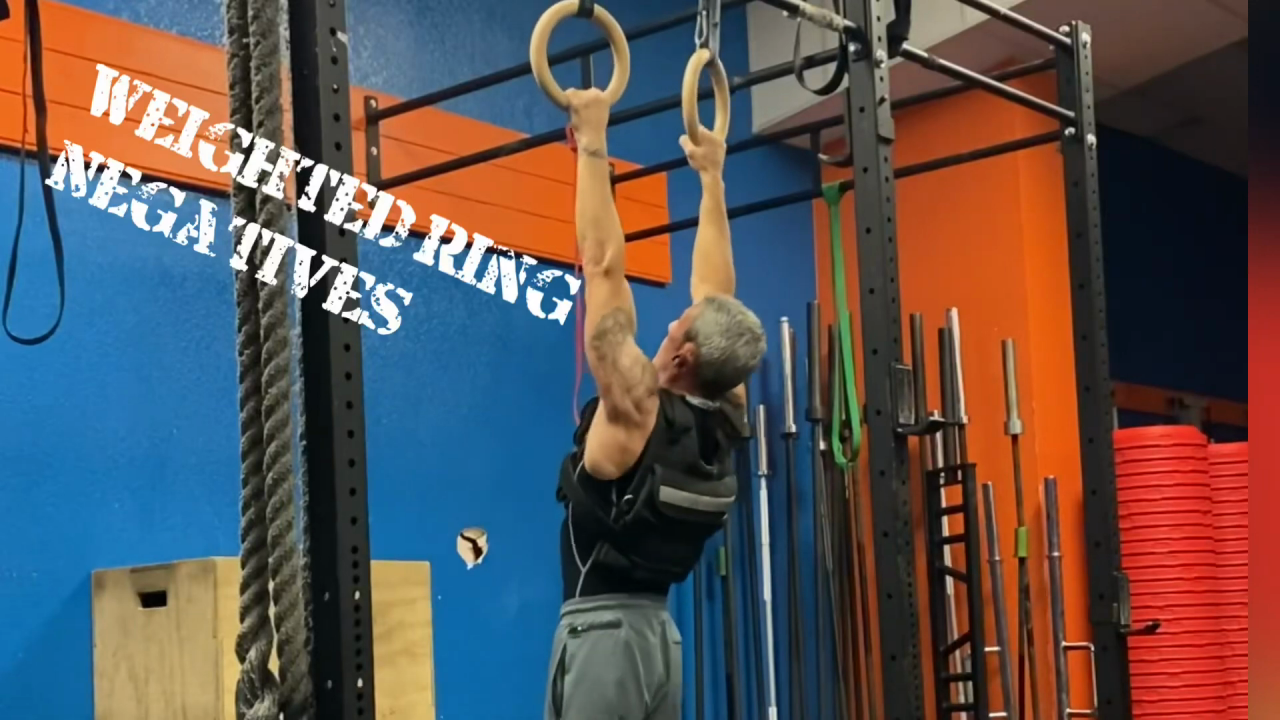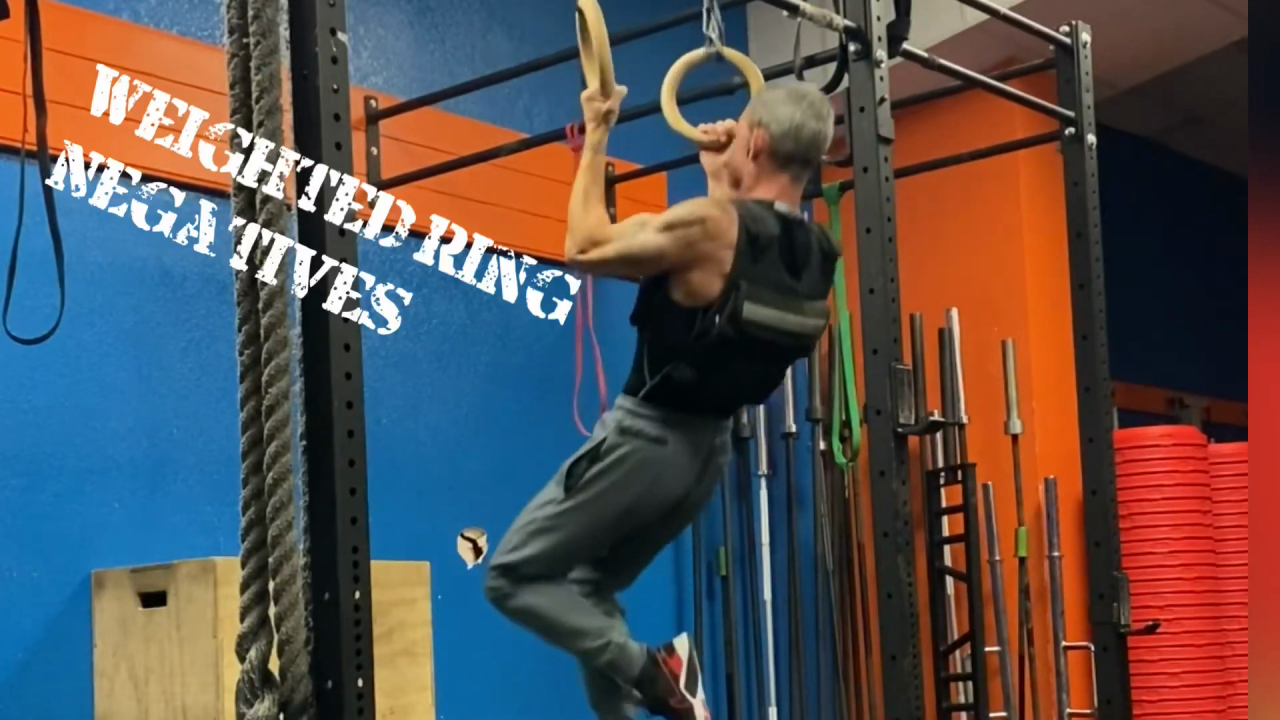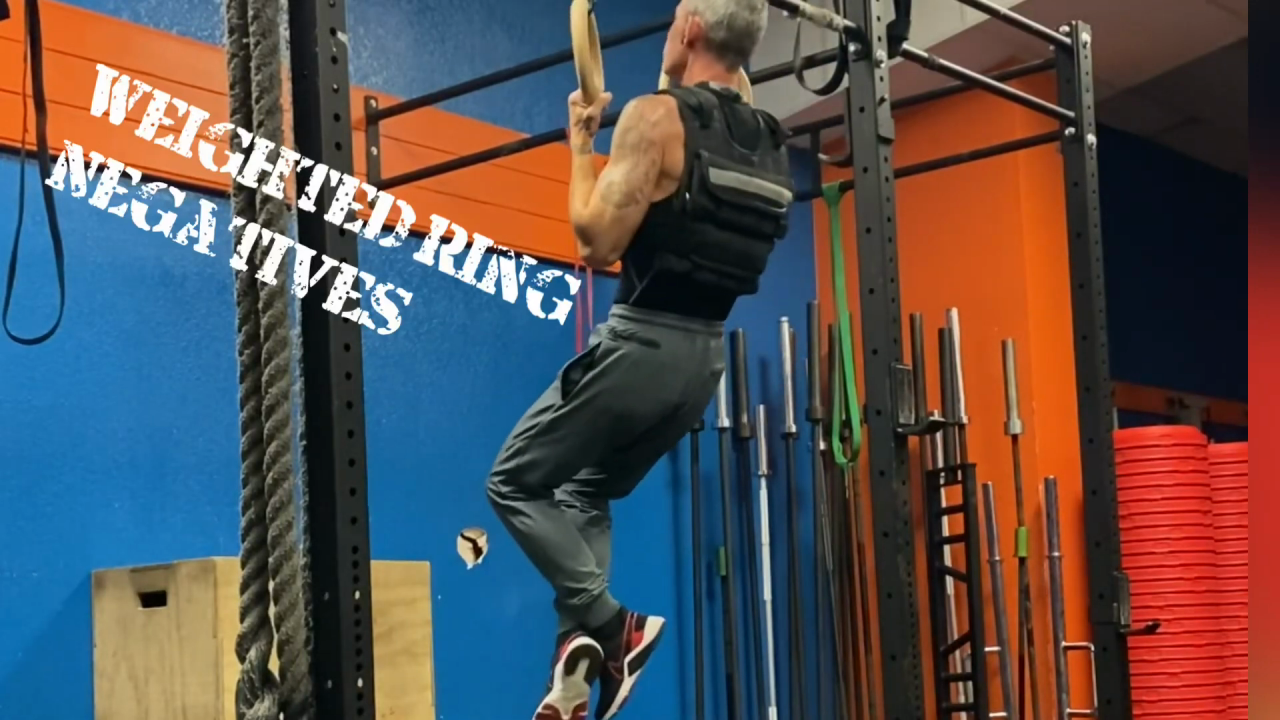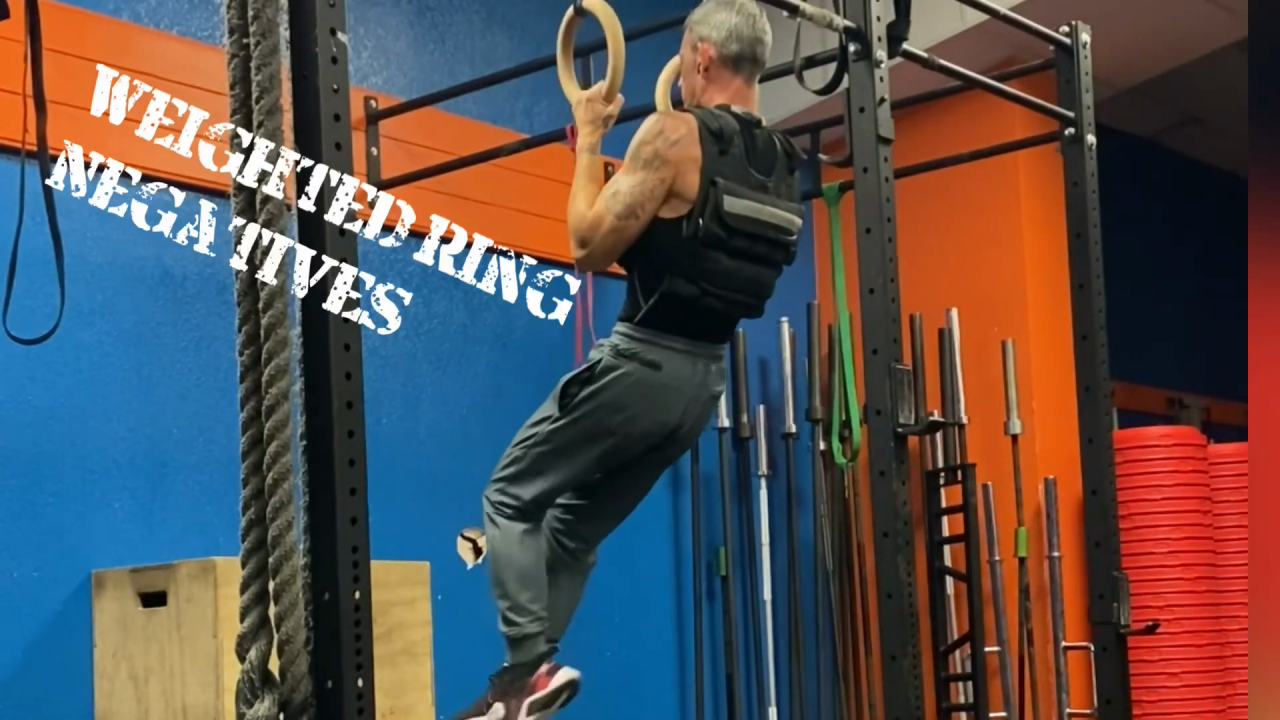
dt=0.7s
person 1, frame 1
left shoulder: (637, 411)
right shoulder: (727, 419)
left elbow: (604, 267)
right elbow: (717, 295)
left wrist: (592, 142)
right wrist: (711, 177)
left hip: (600, 634)
right hip: (658, 636)
person 1, frame 2
left shoulder: (713, 229)
right shoulder: (819, 257)
left elbow: (584, 247)
left wrist: (596, 138)
right wrist: (720, 174)
left hip: (646, 440)
right hip: (706, 449)
left knee: (514, 573)
right knee: (590, 583)
person 1, frame 3
left shoulder: (656, 115)
right shoulder: (766, 142)
left elbow: (597, 244)
left wrist: (579, 144)
left hip: (641, 344)
right hip: (703, 354)
left knee: (517, 483)
right knee: (585, 493)
left ankle: (608, 627)
right ankle: (581, 643)
person 1, frame 4
left shoulder: (675, 134)
right shoulder: (781, 166)
left elbow: (589, 245)
left wrist: (588, 139)
left hip: (641, 363)
right hip: (703, 376)
left knee: (512, 501)
right knee: (575, 523)
